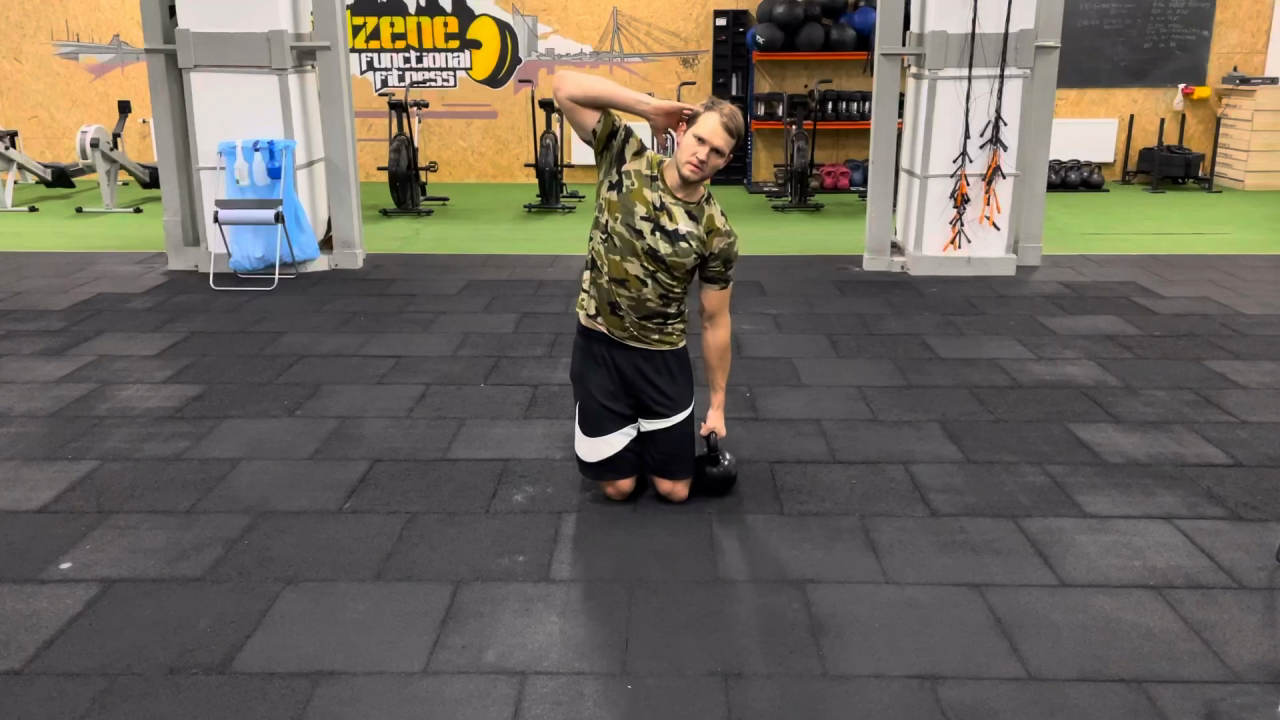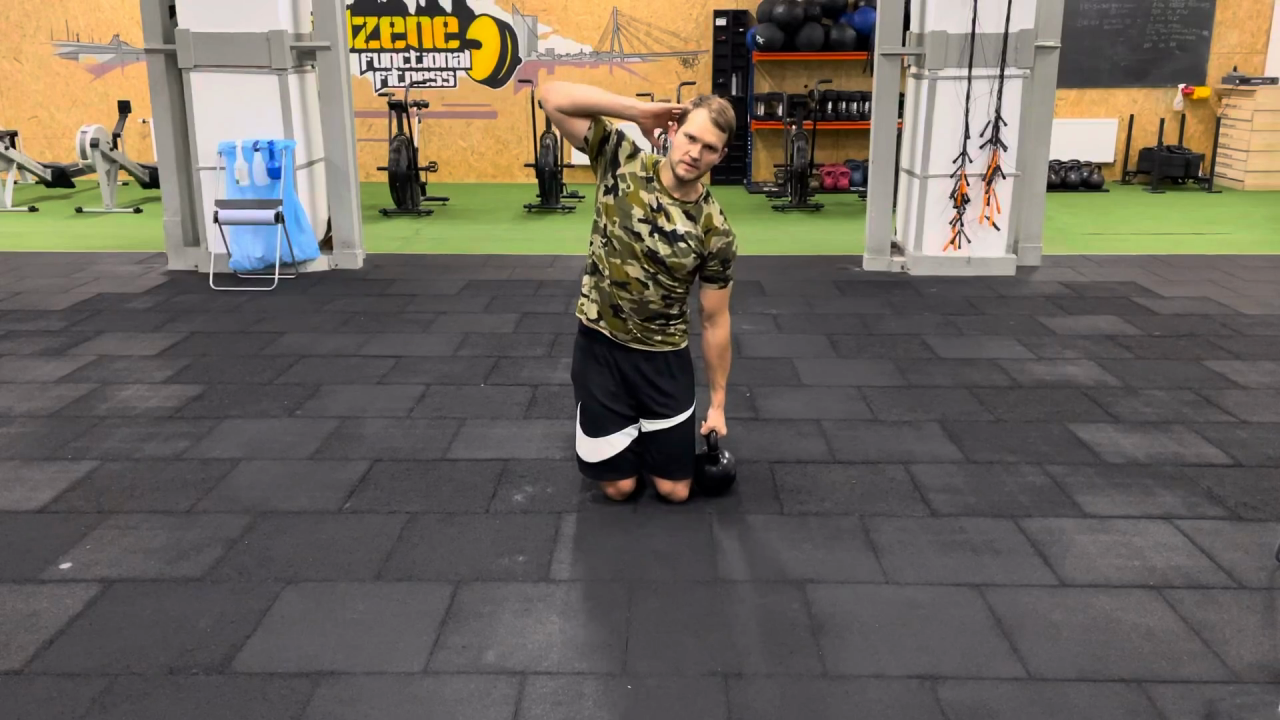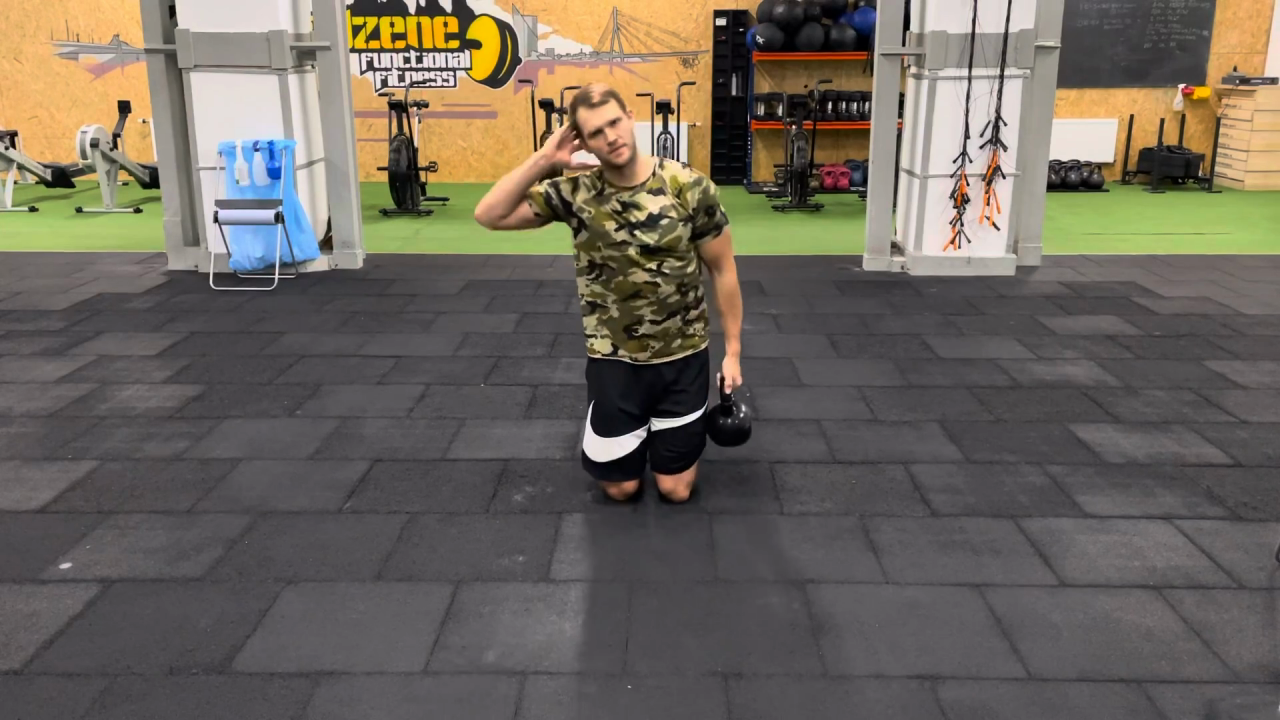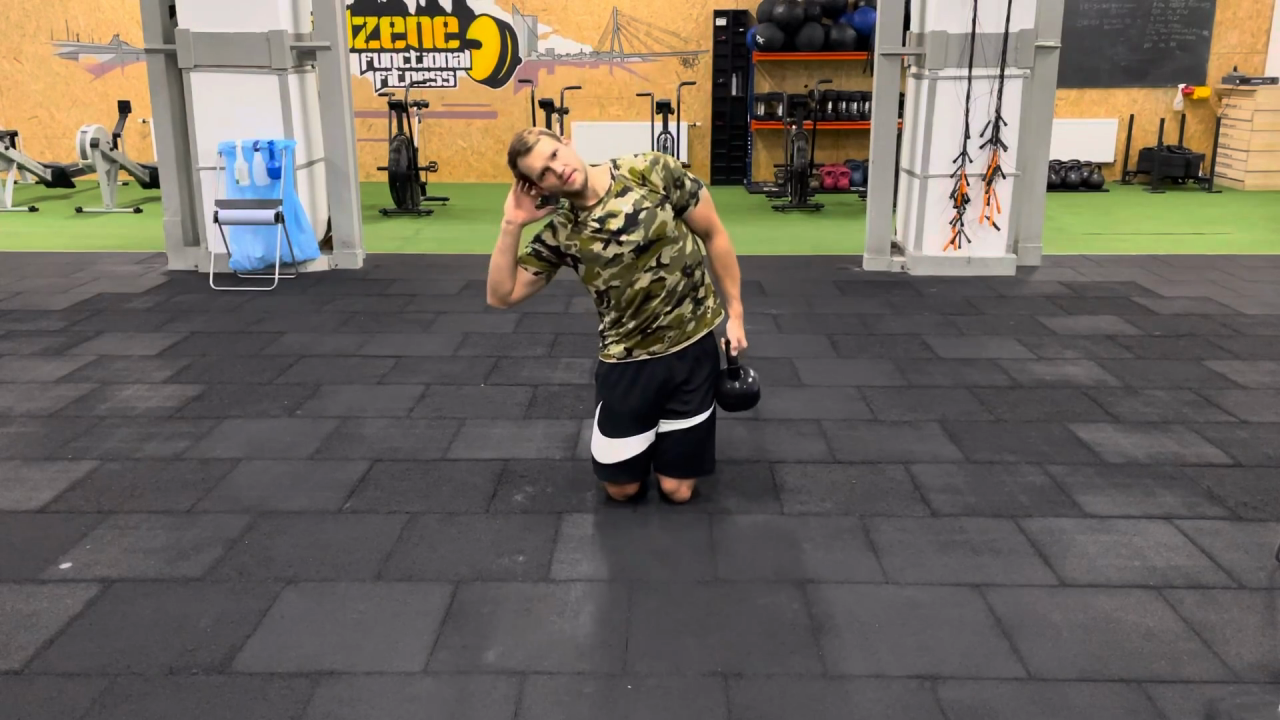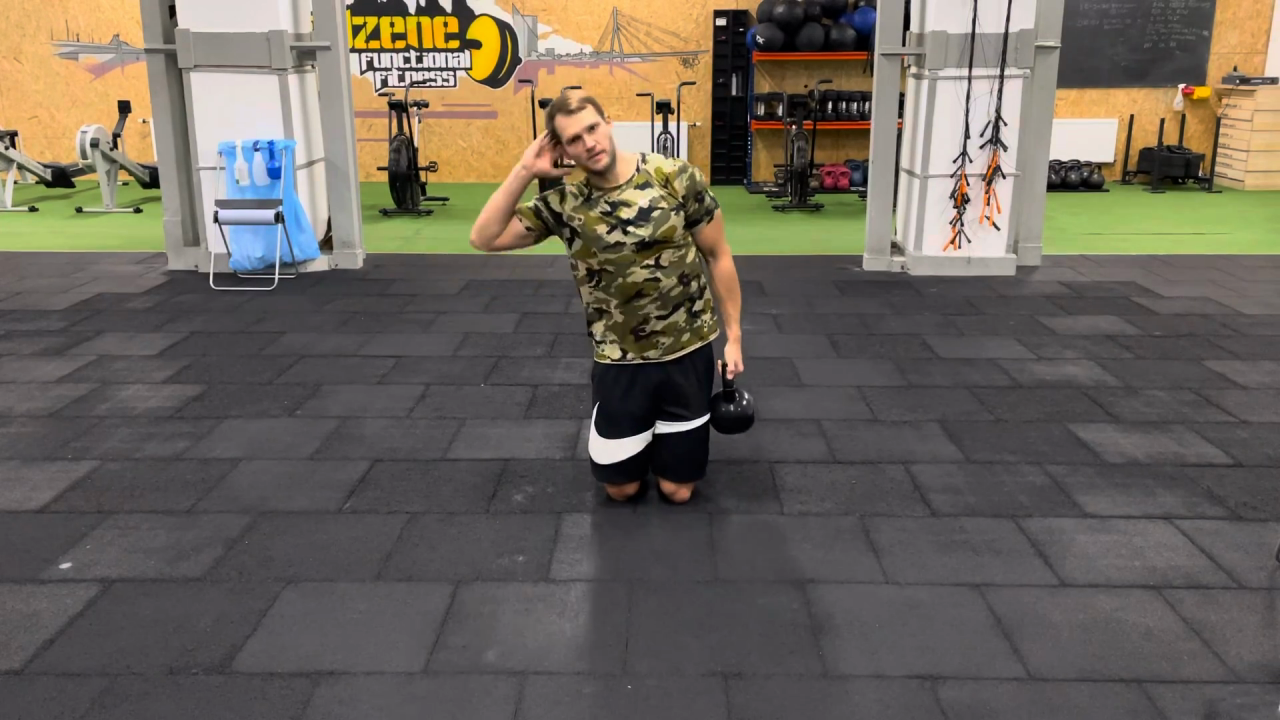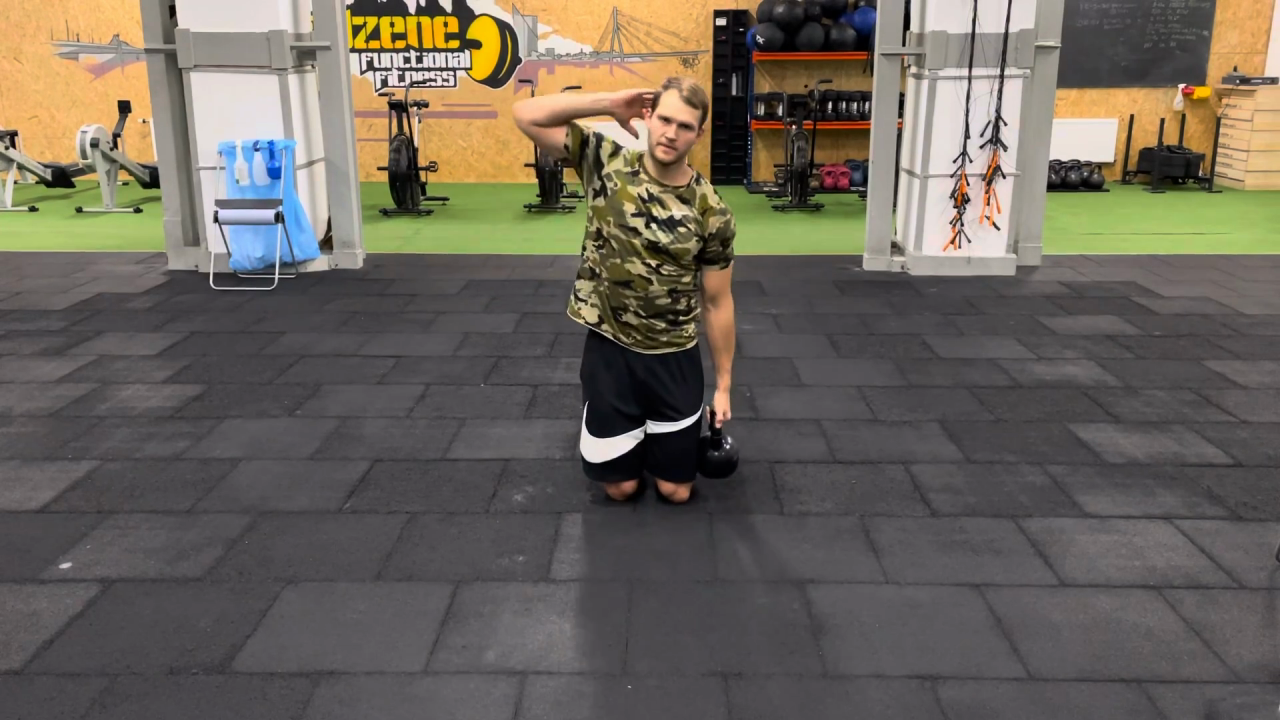
dt=0.5s
person 1, frame 1
left shoulder: (716, 233)
right shoulder: (625, 160)
left elbow: (715, 322)
right elbow: (564, 86)
left wrist: (717, 403)
right wrist: (650, 107)
left hip: (662, 353)
right hip: (599, 344)
left knee: (675, 490)
right knee: (618, 487)
left ankle: (648, 432)
right ankle: (625, 431)
person 1, frame 2
left shoulder: (715, 232)
right shoulder: (621, 162)
left elbow: (715, 321)
right elbow: (553, 97)
left wrist: (717, 402)
right wrist: (639, 112)
left hip: (663, 355)
right hip: (600, 345)
left knee: (674, 490)
right knee: (618, 487)
left ankle: (650, 434)
right ankle: (625, 431)
person 1, frame 3
left shoulder: (691, 189)
right shoulder: (575, 193)
left elbow: (723, 270)
right elbow: (488, 216)
left wrist: (732, 351)
right wrist: (541, 162)
left hip: (681, 357)
right hip: (614, 359)
left knee: (675, 489)
right knee: (619, 487)
left ankle: (670, 434)
right ankle: (635, 431)
person 1, frame 4
left shoulder: (654, 172)
right shoulder: (558, 233)
left elbow: (713, 234)
right elbow: (501, 296)
left wrist: (734, 312)
right wrist: (512, 224)
left hip: (692, 345)
right hip: (626, 357)
left knee: (677, 490)
right knee: (621, 488)
left ankle: (666, 435)
right ankle: (643, 433)
person 1, frame 5
left shoulder: (677, 179)
right shoulder: (564, 204)
left elbow: (718, 258)
right elbow: (484, 238)
left wrist: (733, 336)
right wrist: (525, 170)
left hip: (688, 353)
right hip: (621, 360)
left knee: (677, 490)
right knee: (621, 488)
left ankle: (663, 436)
right ankle: (638, 436)
person 1, frame 6
left shoulder: (712, 212)
right shoulder: (605, 161)
left elbow: (717, 302)
right elbow: (525, 115)
left wrist: (723, 385)
right wrist: (610, 104)
left hip: (673, 355)
right hip: (609, 347)
left knee: (676, 490)
right knee: (620, 487)
left ankle: (662, 434)
right ankle: (632, 432)
